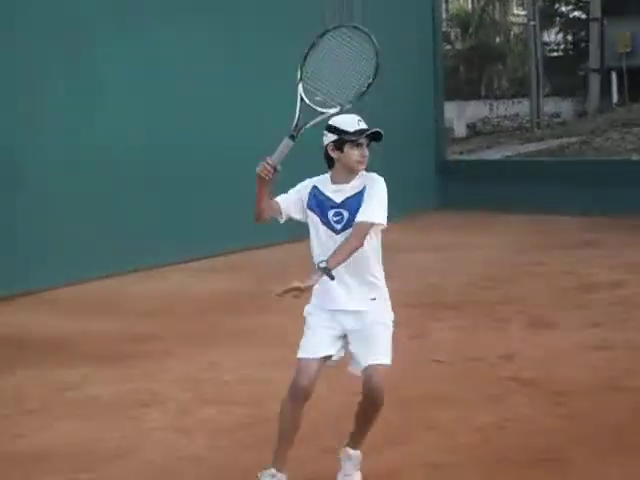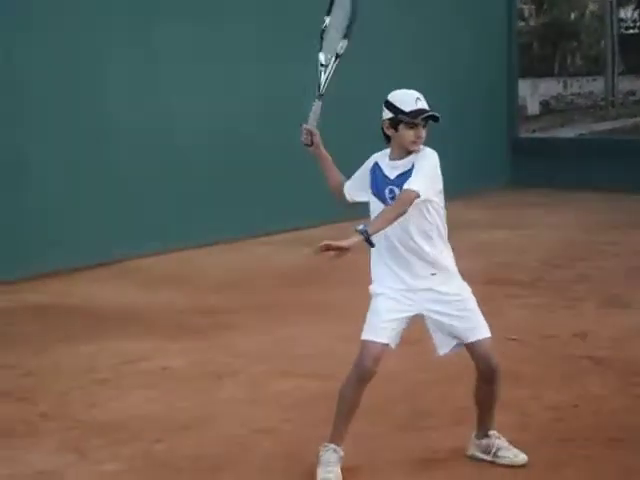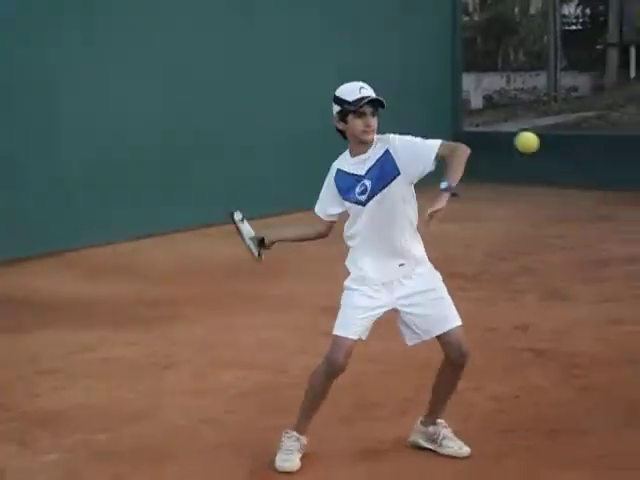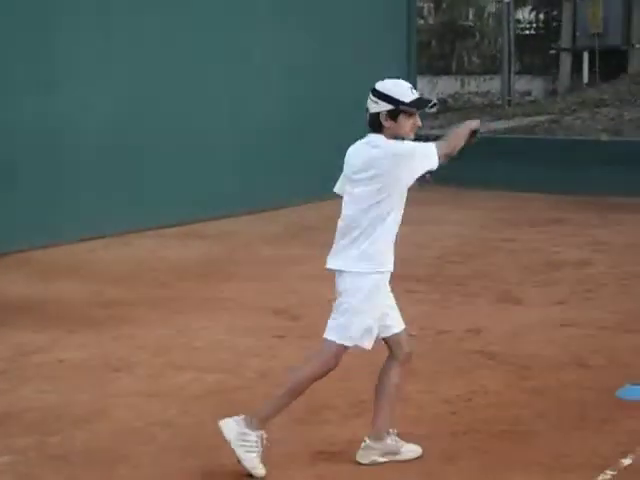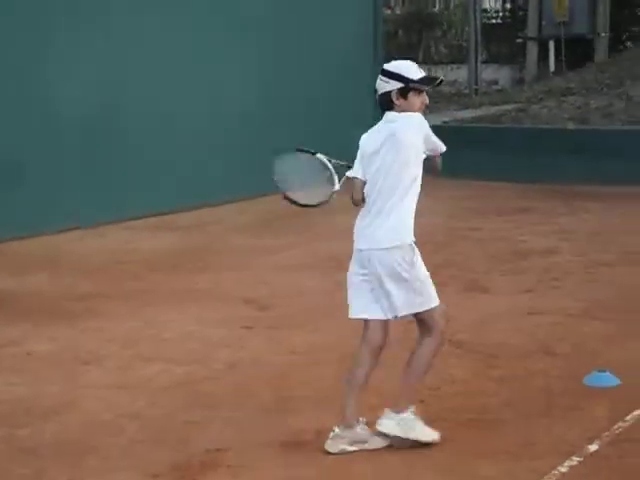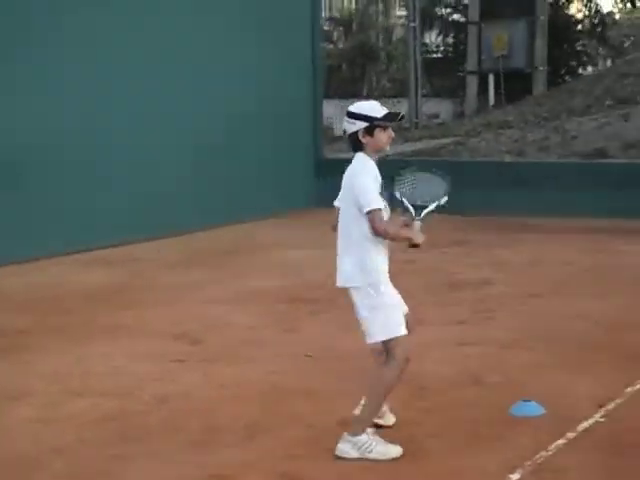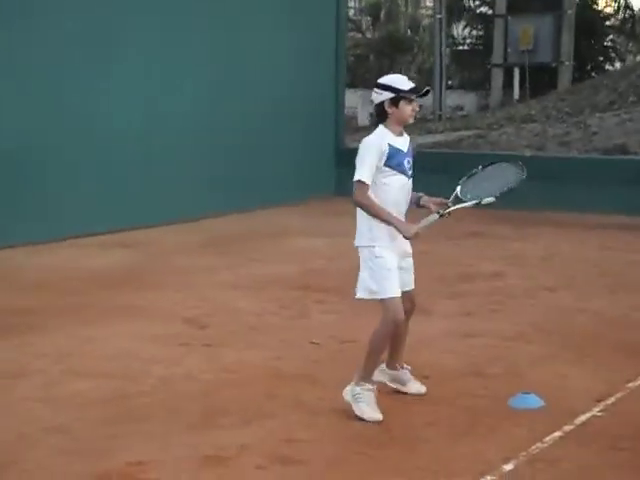
dt=0.4s
person 1, frame 1
left shoulder: (373, 185)
right shoulder: (310, 189)
left elbow: (358, 238)
right elbow: (263, 215)
left wrist: (320, 272)
right wrist: (263, 183)
left hip: (370, 303)
right hip: (326, 304)
left knee: (374, 388)
right knee: (301, 385)
person 1, frame 2
left shoulder: (427, 159)
right shoulder: (374, 166)
left elbow: (401, 204)
right elbow: (343, 190)
left wrist: (360, 236)
right wrist: (318, 148)
left hip: (442, 280)
right hip: (393, 285)
left knee: (488, 363)
right knee: (365, 365)
left ankle: (484, 438)
right ankle: (333, 448)
person 1, frame 3
left shoulder: (397, 147)
right shoulder: (338, 172)
left elbow: (458, 151)
right elbow: (322, 227)
left wrist: (446, 192)
right wrist: (275, 236)
left hip: (414, 270)
right hip: (366, 277)
left knee: (458, 351)
right knee: (336, 360)
left ankle: (429, 426)
right ankle: (295, 436)
person 1, frame 4
left shoulder: (359, 152)
right shoulder: (400, 157)
left elbow: (343, 199)
right elbow: (448, 148)
right wrist: (468, 125)
left hip: (367, 269)
right hip: (366, 270)
left knee: (401, 351)
right knee: (327, 359)
left ankle: (379, 440)
right ankle: (250, 427)
person 1, frame 5
left shoulder: (369, 137)
right shoulder: (413, 124)
left elbow: (356, 195)
right elbow: (436, 159)
left hip: (365, 245)
right hip: (393, 245)
left knee: (373, 340)
right knee: (433, 329)
left ankle: (347, 428)
right ankle: (399, 414)
person 1, frame 6
left shoulder: (356, 170)
right shoulder: (365, 171)
left elbow: (340, 222)
right elbow: (378, 227)
left wrist: (391, 223)
right wrist: (410, 234)
left hip: (361, 272)
right hip: (368, 275)
left knee: (394, 345)
right knee: (398, 356)
left ankle: (375, 405)
right ankle: (356, 436)
person 1, frame 7
left shoulder: (405, 141)
right shoulder: (374, 143)
right elbow: (360, 196)
left wrist: (421, 200)
right wrist: (398, 223)
left hip: (398, 241)
right hip: (377, 243)
left knee: (407, 306)
right knee: (394, 316)
left ankle: (393, 368)
right ankle: (361, 385)
